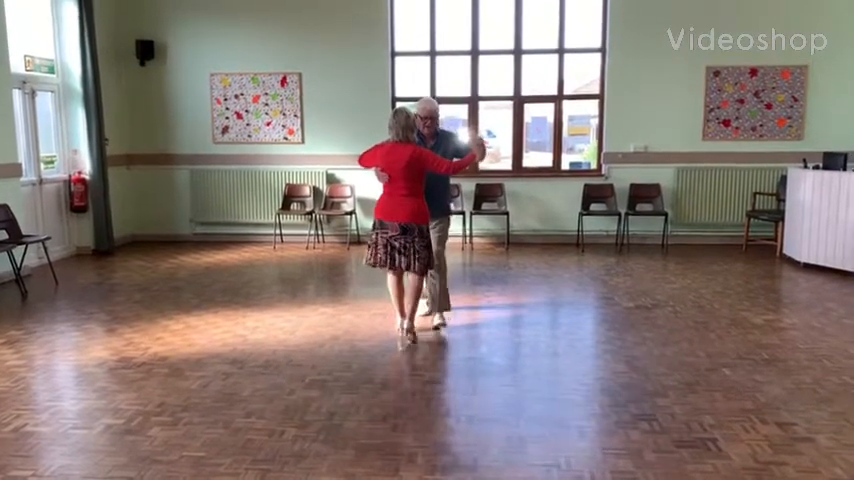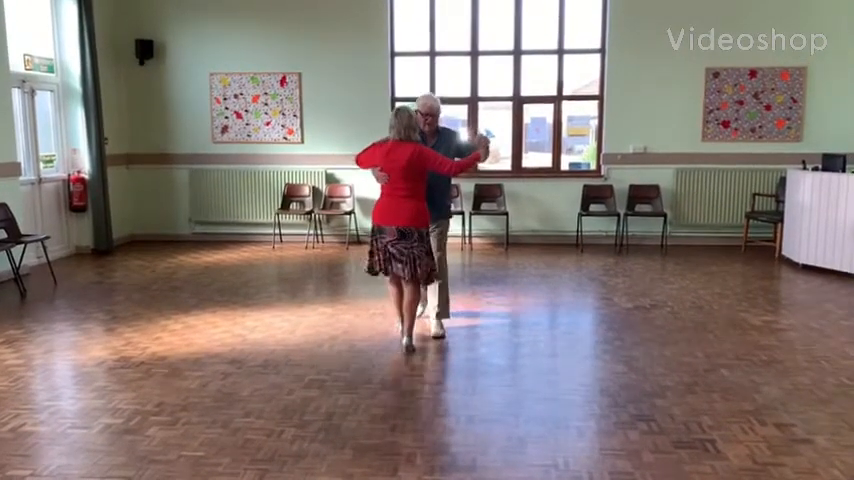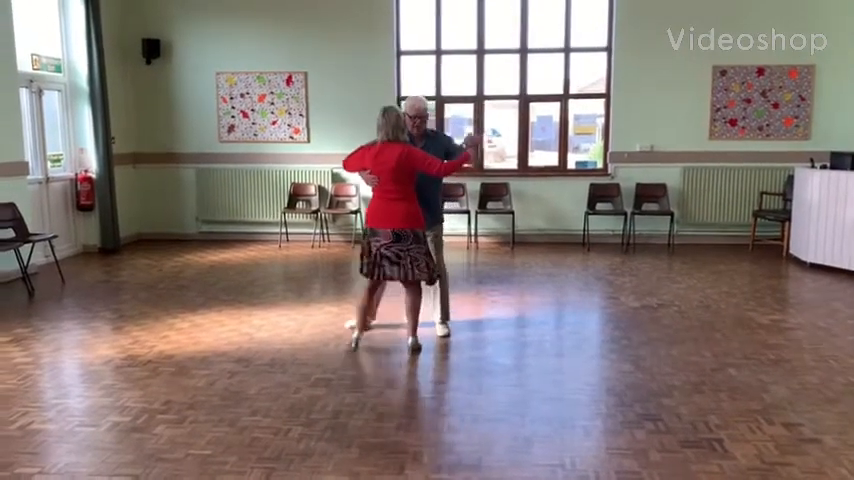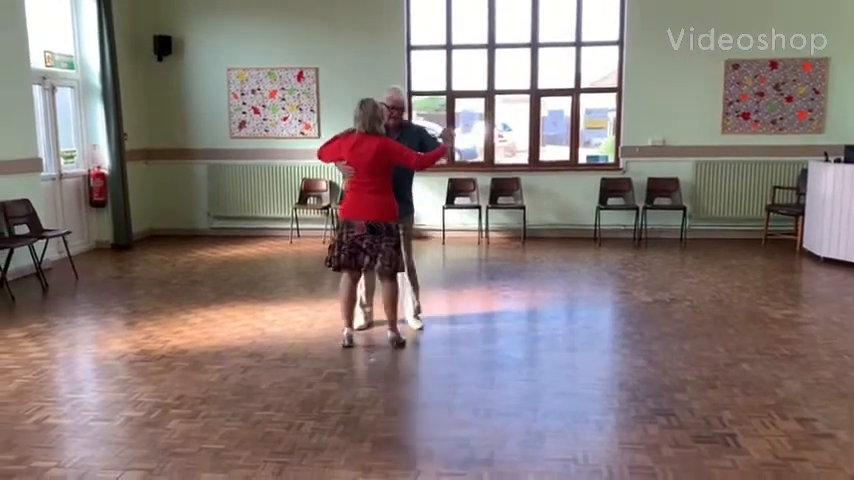
dt=0.4s
person 1, frame 1
left shoulder: (382, 150)
right shoulder: (418, 153)
left elbow: (362, 160)
right elbow: (449, 168)
right wrist: (474, 155)
left hip: (386, 216)
right hip: (412, 217)
left knee: (393, 270)
right knee: (416, 271)
left ankle: (400, 319)
right ankle: (409, 321)
person 1, frame 2
left shoulder: (381, 150)
right shoulder: (419, 152)
left elbow: (360, 160)
right elbow: (452, 168)
right wrist: (478, 155)
left hip: (384, 219)
right hip: (412, 221)
left knee: (393, 276)
right knee: (412, 279)
left ankle: (402, 325)
right ankle: (407, 336)
person 1, frame 3
left shoulder: (370, 153)
right shoulder: (408, 153)
left elbow: (347, 164)
right elbow: (441, 169)
right wrist: (468, 155)
left hip: (377, 222)
right hip: (406, 223)
left knee: (374, 281)
right knee: (411, 281)
left ankle: (358, 332)
right ankle: (412, 337)
person 1, frame 4
left shoulder: (346, 143)
right shoulder: (386, 145)
left elbow: (322, 154)
right elbow: (419, 162)
right wrist: (444, 148)
left hip: (353, 214)
right hip: (382, 215)
left knee: (349, 274)
right knee: (387, 274)
left ankle: (347, 331)
right ankle: (392, 330)
person 2, frame 1
left shoulder: (449, 139)
left elbow: (470, 157)
right wrist: (380, 173)
left hip: (438, 209)
left knee: (436, 257)
left ankle: (439, 310)
right ankle: (428, 299)
person 2, frame 2
left shoulder: (450, 138)
left elbow: (473, 156)
left wrist: (481, 146)
right wrist: (378, 173)
left hip: (437, 212)
left knee: (436, 262)
left ankle: (437, 317)
right ankle: (421, 301)
person 2, frame 3
left shoulder: (440, 141)
left wrist: (471, 149)
right wrist: (366, 175)
left hip: (430, 216)
left knee: (436, 267)
left ankle: (441, 319)
right ankle: (367, 314)
person 2, frame 4
left shoulder: (415, 133)
right wrist: (343, 166)
left hip: (401, 208)
left knee: (405, 261)
left ankle: (413, 312)
right ankle: (364, 312)
